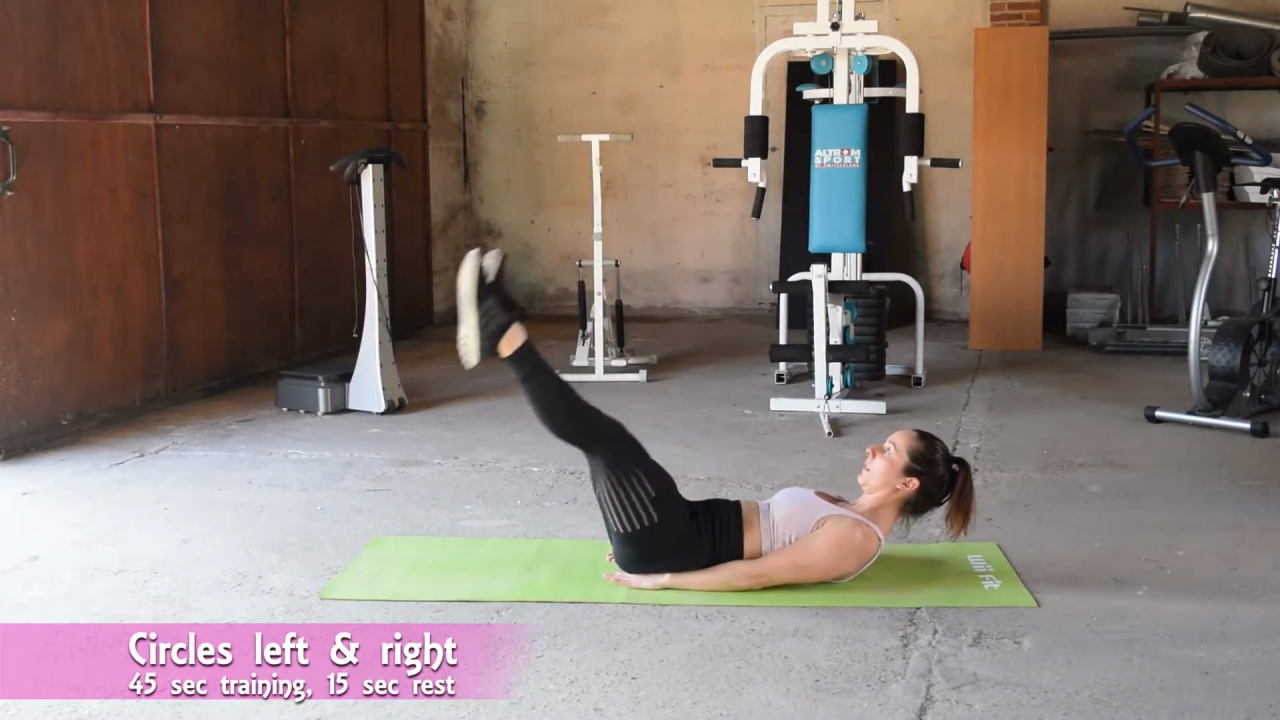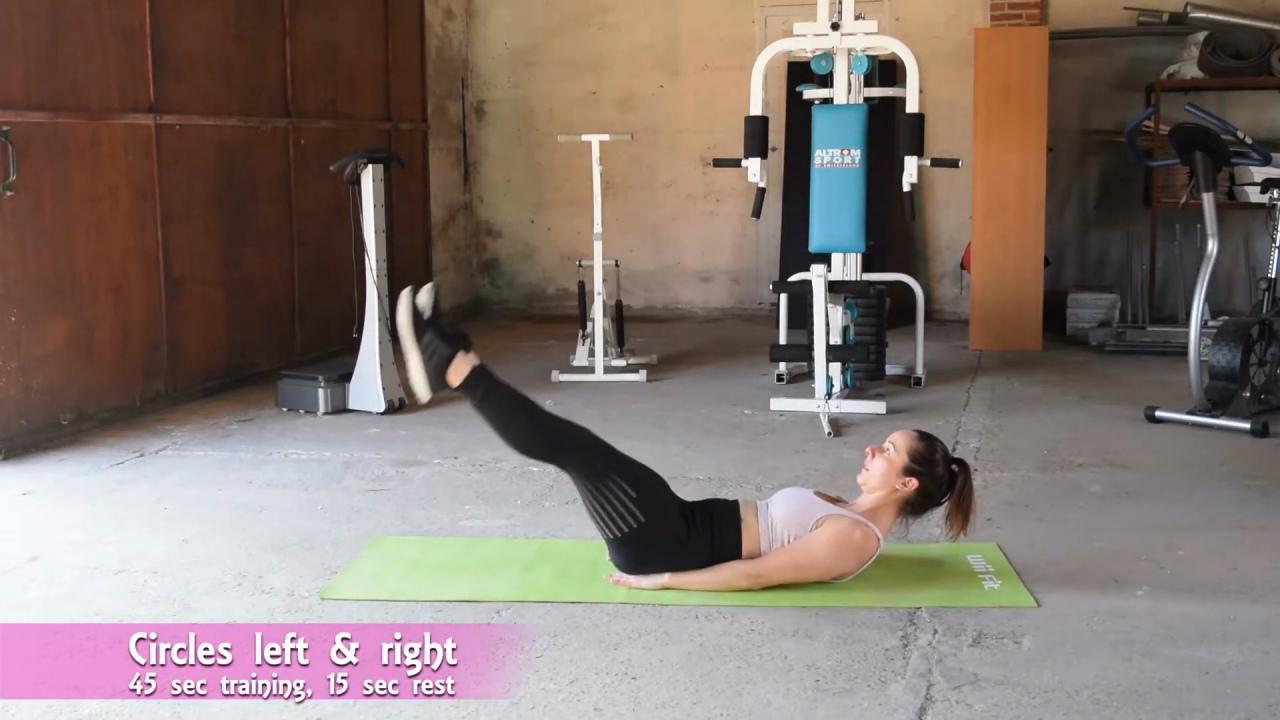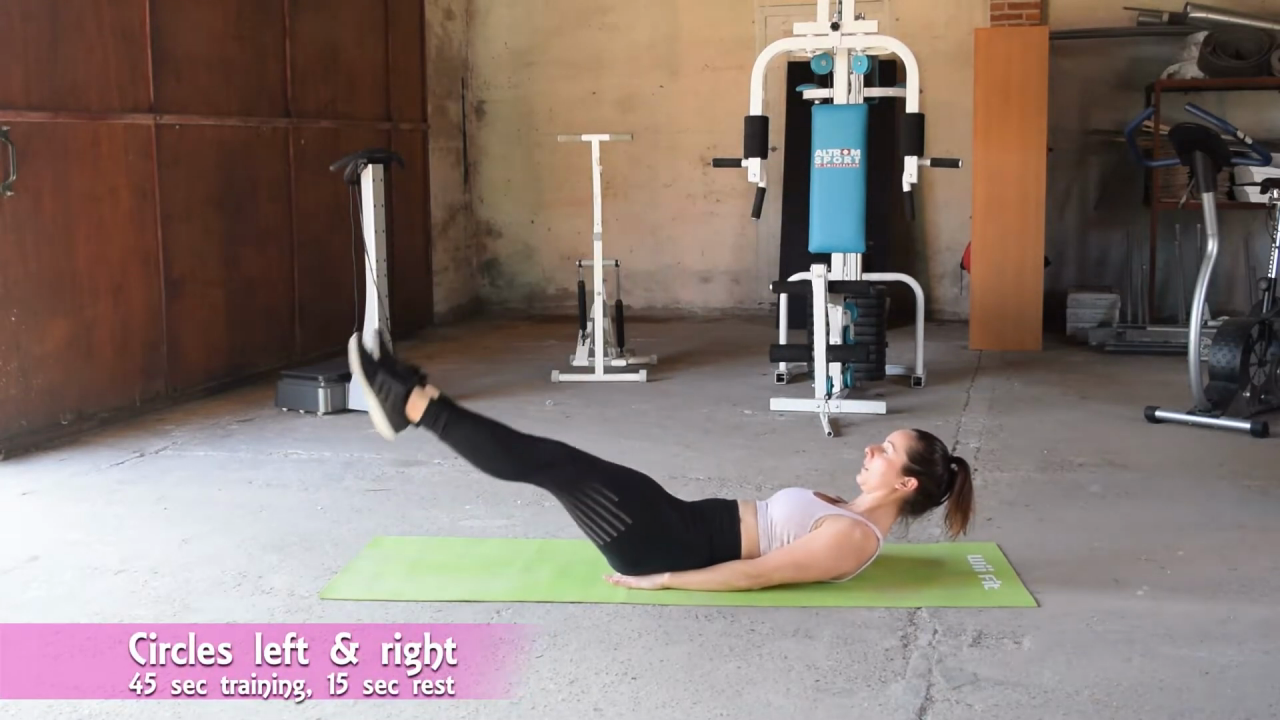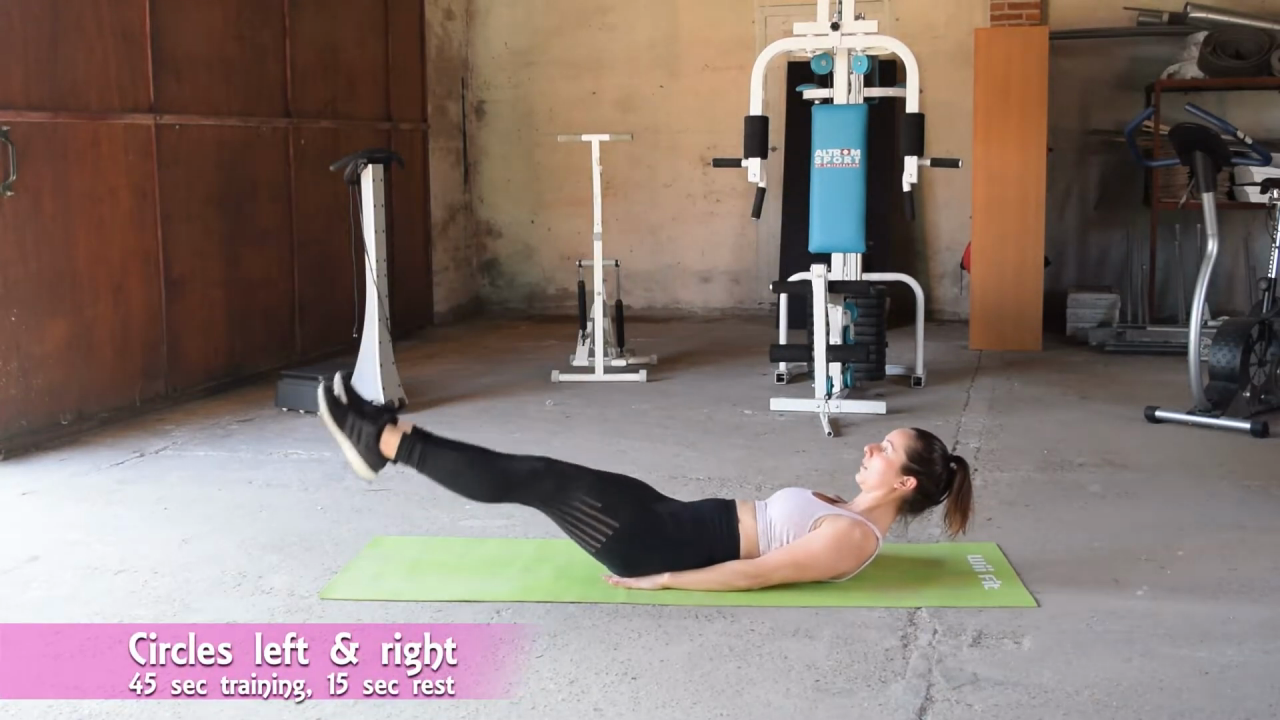
dt=0.1s
person 1, frame 1
left shoulder: (856, 538)
right shoulder: (848, 510)
left elbow: (760, 574)
left wrist: (663, 580)
left hip: (670, 547)
right hip: (697, 527)
left knee: (601, 438)
right knee: (601, 440)
left ankle: (504, 335)
right ankle: (503, 333)
person 1, frame 2
left shoulder: (856, 535)
right shoulder: (848, 511)
left elbow: (758, 574)
left wrist: (662, 577)
left hip: (681, 543)
right hip: (690, 523)
left knee: (574, 449)
right knee: (577, 448)
left ankle: (452, 364)
right ankle: (453, 361)
person 1, frame 3
left shoulder: (855, 539)
right shoulder: (846, 508)
left elbow: (761, 571)
left wrist: (663, 578)
left hip: (675, 540)
right hip: (685, 523)
left knee: (555, 464)
right knee: (562, 461)
left ankle: (416, 404)
right ankle: (417, 400)
person 1, frame 4
left shoulder: (854, 539)
right shoulder: (846, 510)
left elbow: (759, 572)
left wrist: (661, 578)
left hip: (671, 546)
right hip: (681, 525)
left knee: (540, 480)
right knee: (549, 475)
left ankle: (389, 440)
right ankle: (390, 434)
